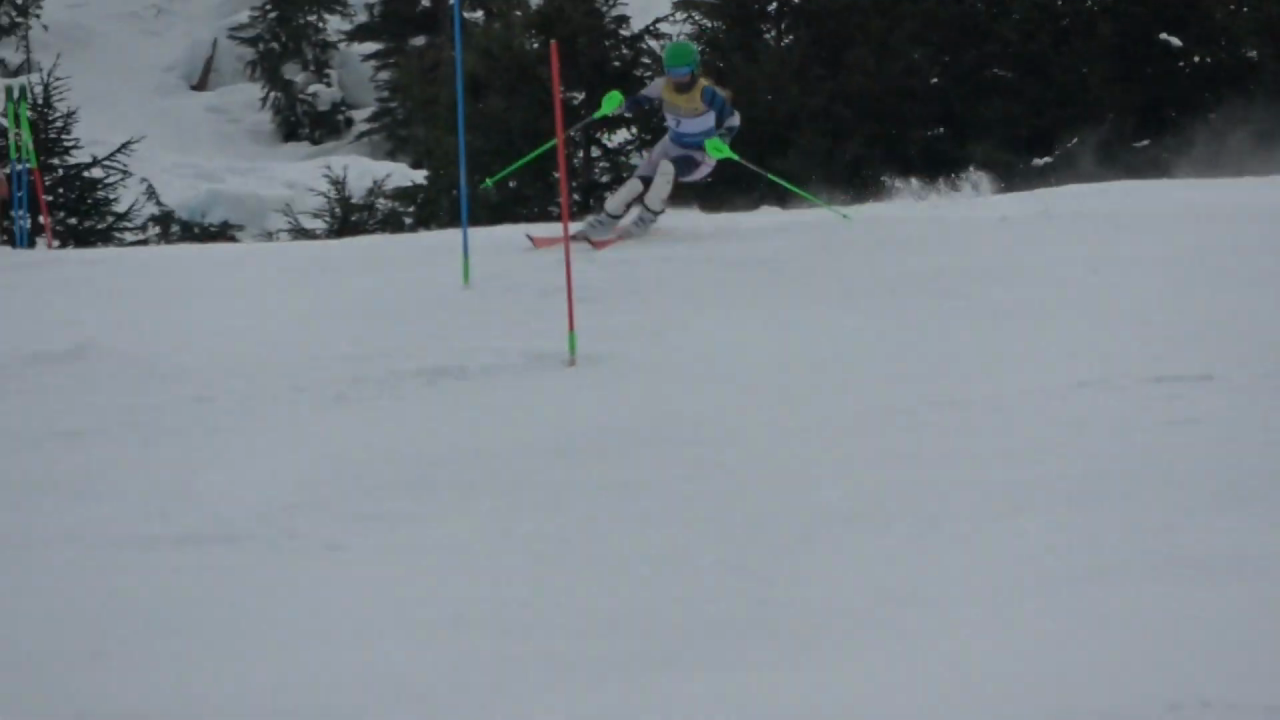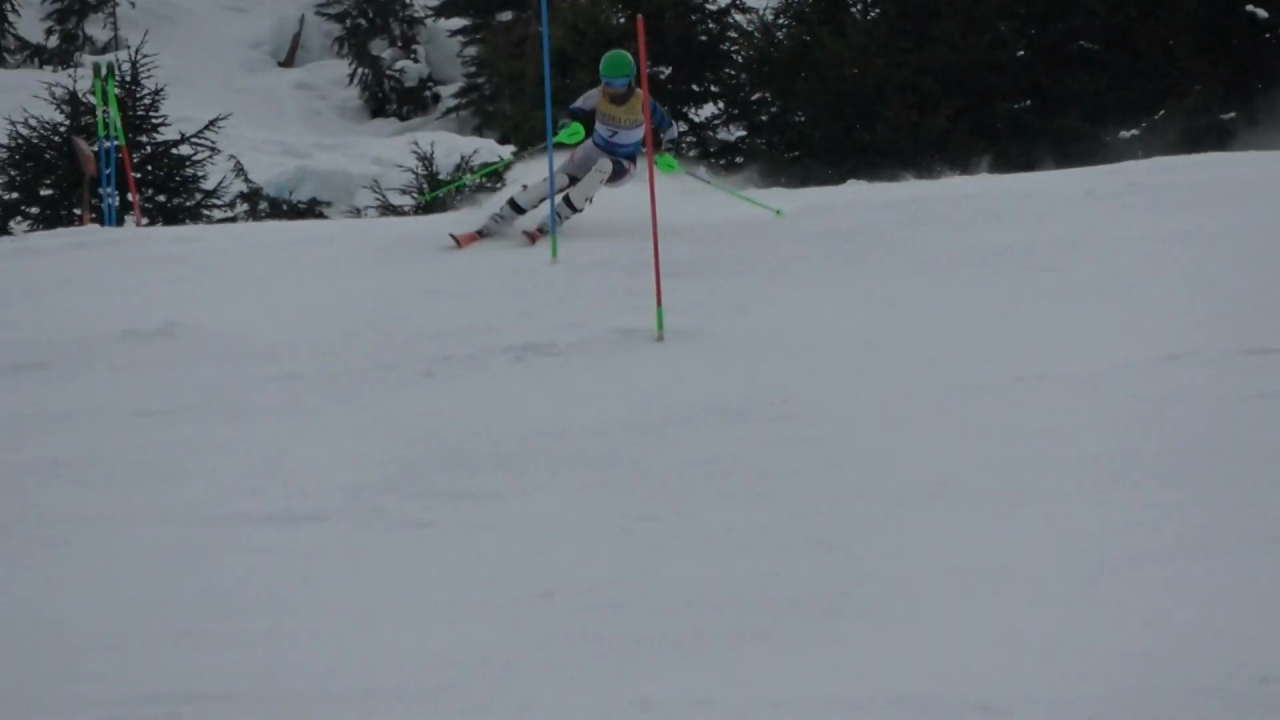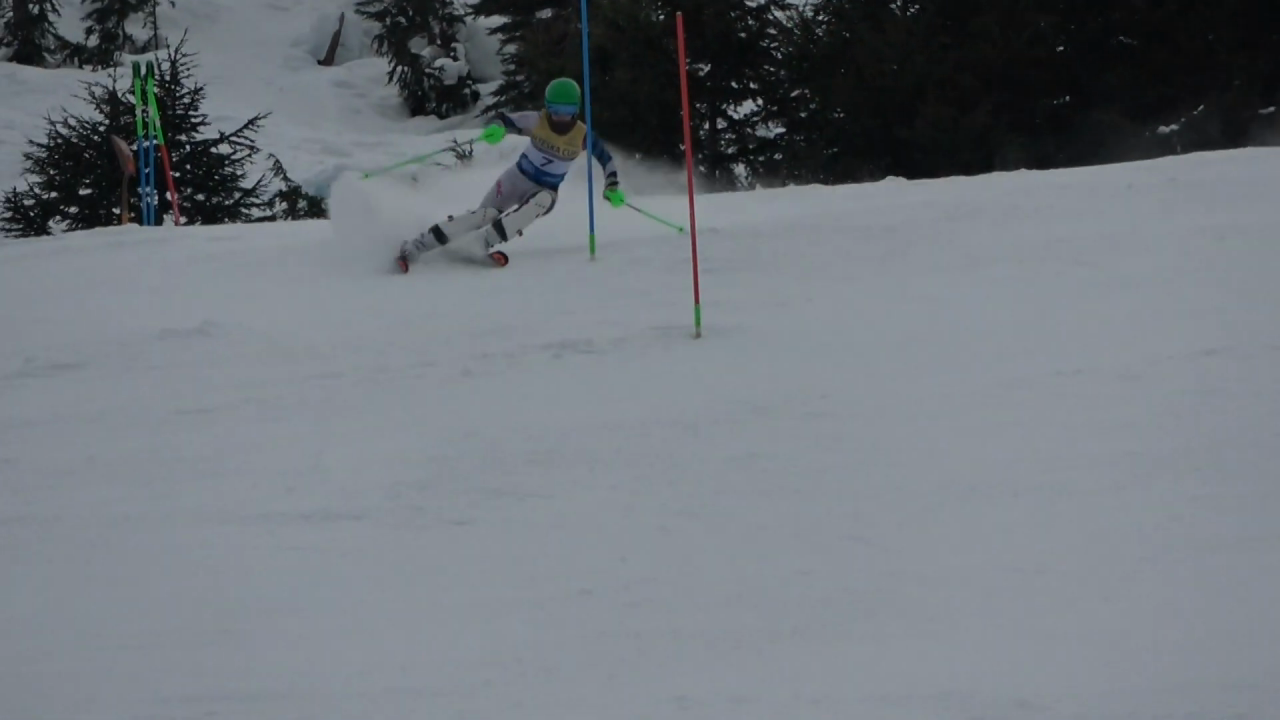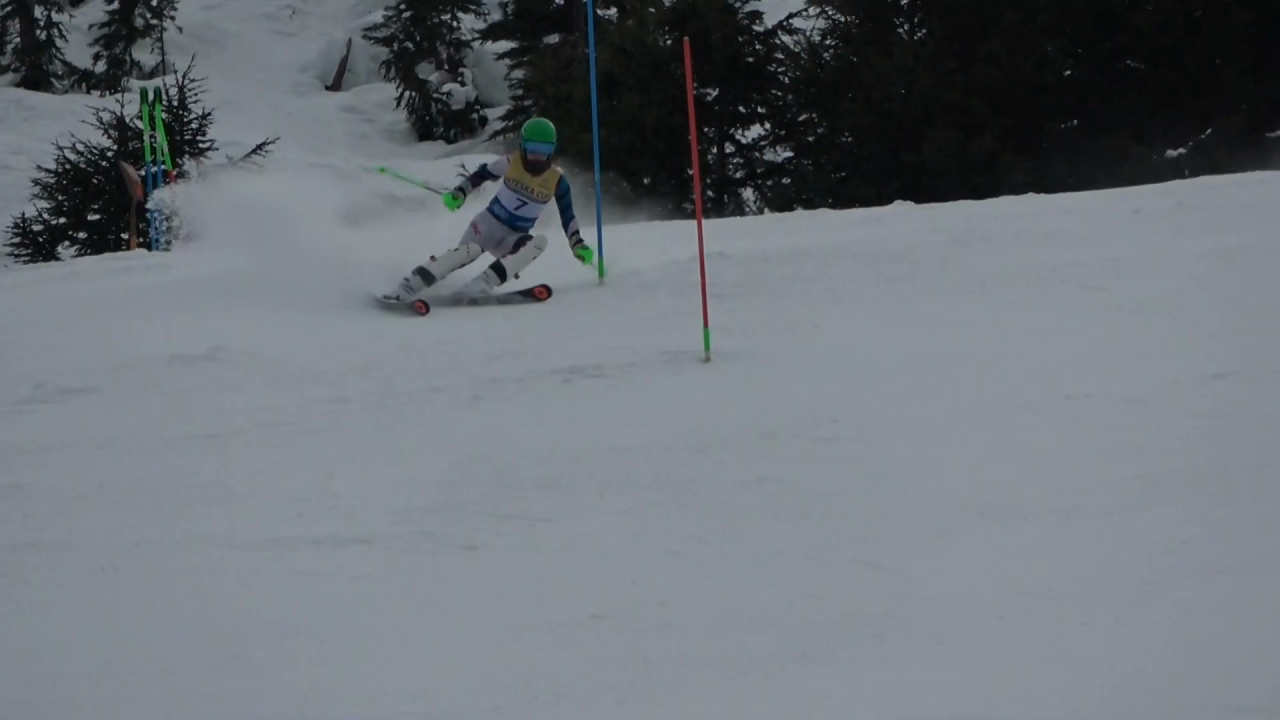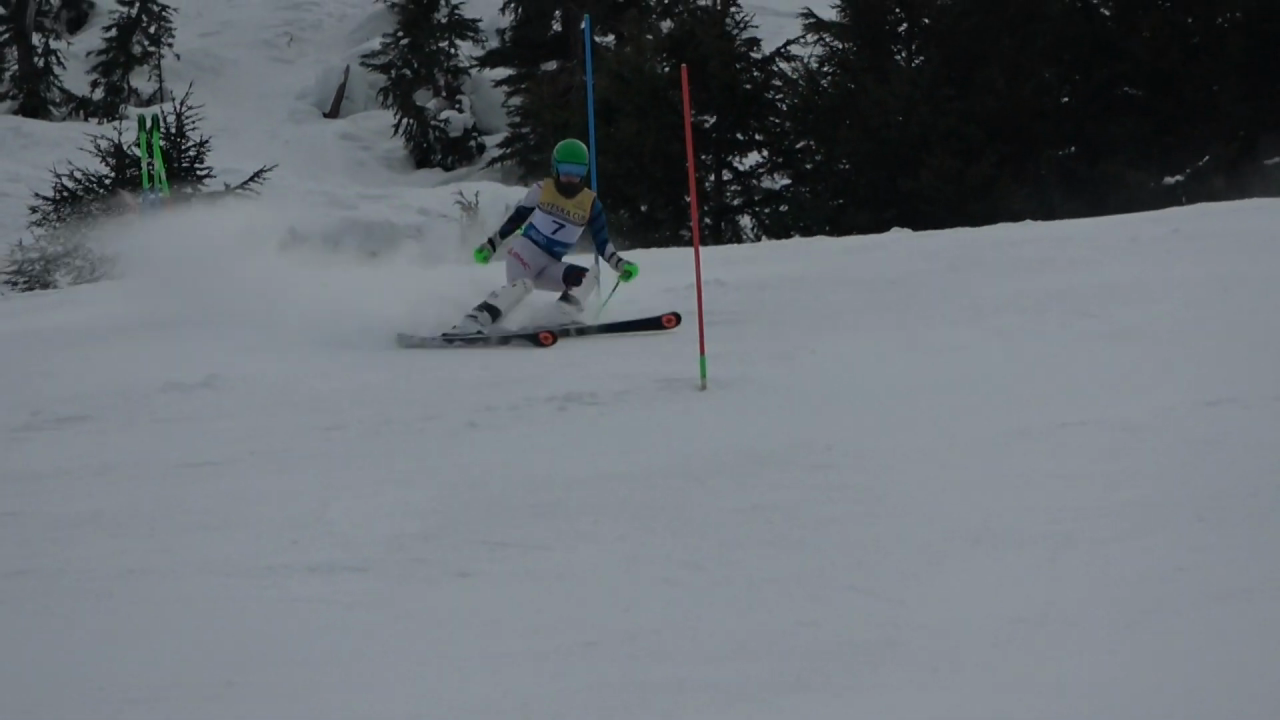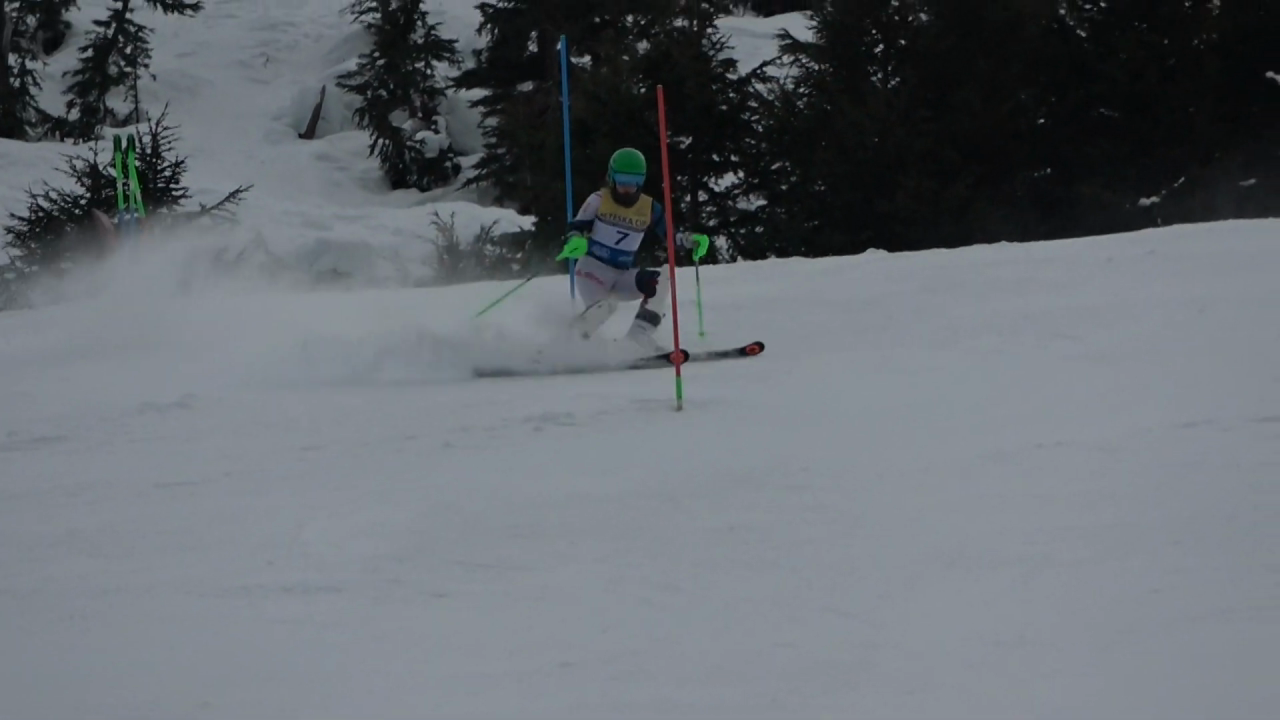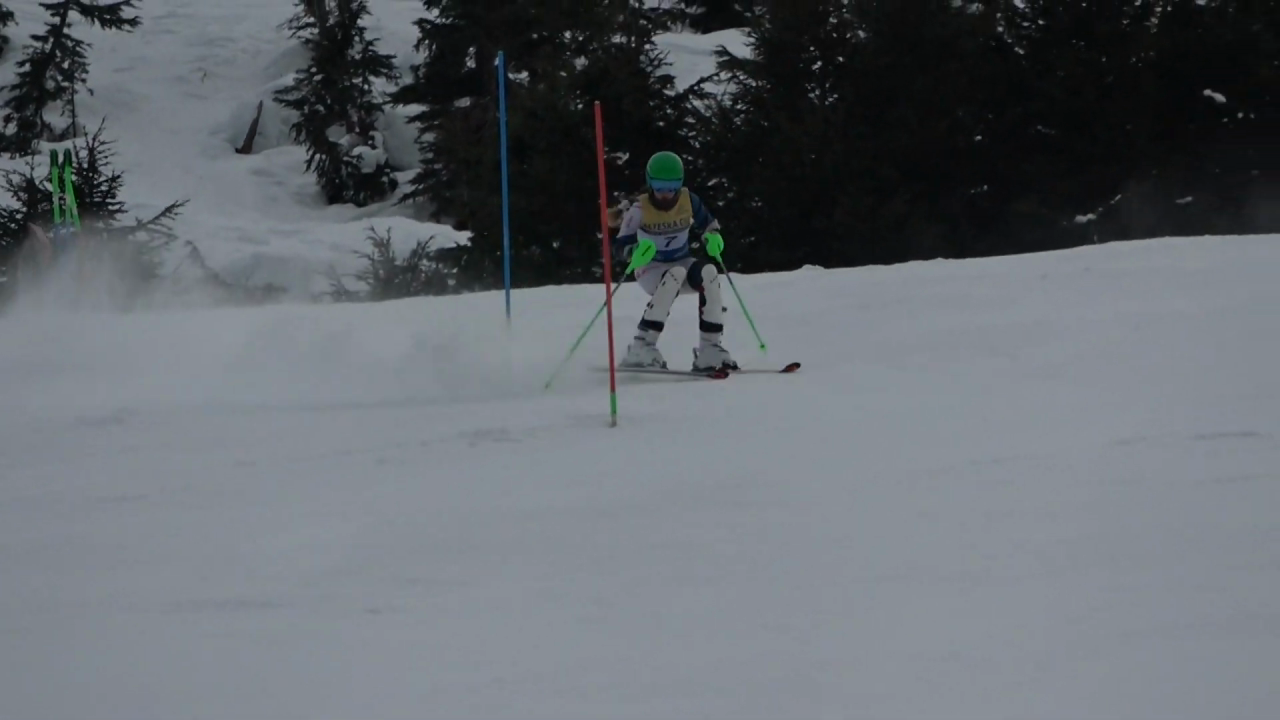
dt=0.2s
person 1, frame 1
left shoulder: (705, 91)
right shoulder: (664, 84)
left elbow: (732, 117)
right elbow: (637, 102)
left wrist: (721, 141)
left hip: (701, 155)
right hip: (673, 145)
left knee: (665, 170)
right knee: (637, 183)
left ankle: (641, 222)
right ankle: (602, 223)
person 1, frame 2
left shoulder: (643, 103)
right shoulder: (598, 95)
left elbow: (669, 126)
right elbow: (571, 115)
left wrist: (667, 152)
right wrist: (567, 127)
left hip: (622, 165)
right hip: (593, 151)
left knee: (604, 167)
right knee: (556, 182)
left ankle: (553, 220)
right ankle: (499, 220)
person 1, frame 3
left shoulder: (583, 136)
right shoulder: (538, 121)
left elbow: (607, 159)
right elbow: (504, 119)
left wrist: (612, 186)
right wrist: (496, 128)
left hip: (543, 192)
right hip: (517, 178)
left knee: (543, 201)
right knee: (484, 214)
left ankle: (485, 244)
right ankle: (419, 245)
person 1, frame 4
left shoulder: (557, 181)
right shoulder: (510, 163)
left elbow: (567, 215)
right elbow: (484, 173)
left wrist: (577, 243)
right wrist: (460, 191)
left hip: (512, 238)
right hip: (488, 223)
left knee: (537, 244)
right knee: (468, 251)
left ankle: (478, 287)
right ankle: (407, 290)
person 1, frame 5
left shoulder: (591, 204)
right shoulder: (541, 189)
left elbow: (602, 242)
right elbow: (518, 216)
left wrist: (620, 265)
right wrist: (490, 244)
left hip: (548, 265)
right hip: (523, 252)
left knee: (591, 277)
right knee: (523, 285)
left ankle: (559, 320)
right ankle: (470, 325)
person 1, frame 6
left shoulder: (649, 207)
right shoulder: (598, 200)
right elbow: (574, 228)
left wrist: (693, 241)
right wrist: (574, 241)
left hip: (622, 274)
right hip: (592, 270)
left knee: (665, 275)
right knee: (604, 305)
left ankle: (638, 339)
person 1, frame 7
left shoulder: (687, 199)
right shoulder: (639, 208)
left elbow: (710, 223)
right elbow: (621, 245)
left wrist: (713, 237)
right wrist: (636, 251)
left hip: (683, 263)
right hip: (650, 272)
left knee: (709, 272)
right knee: (676, 274)
left ankle: (710, 353)
right ankle: (641, 348)
